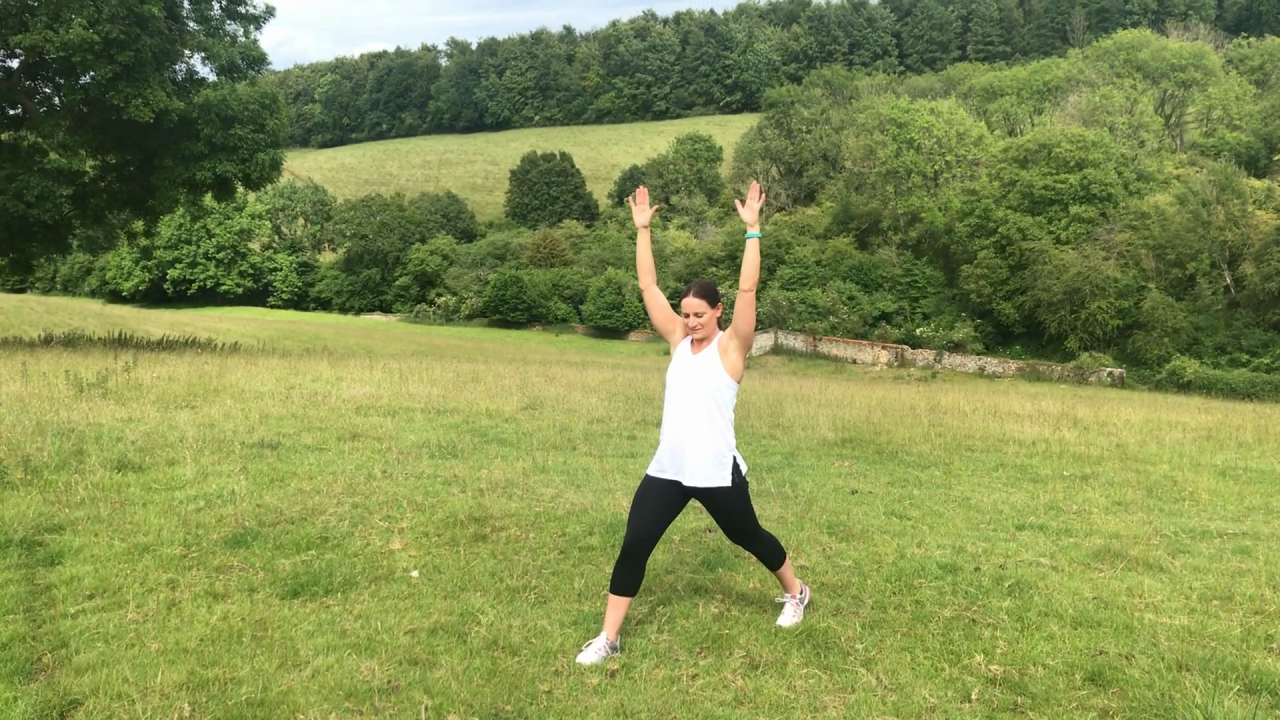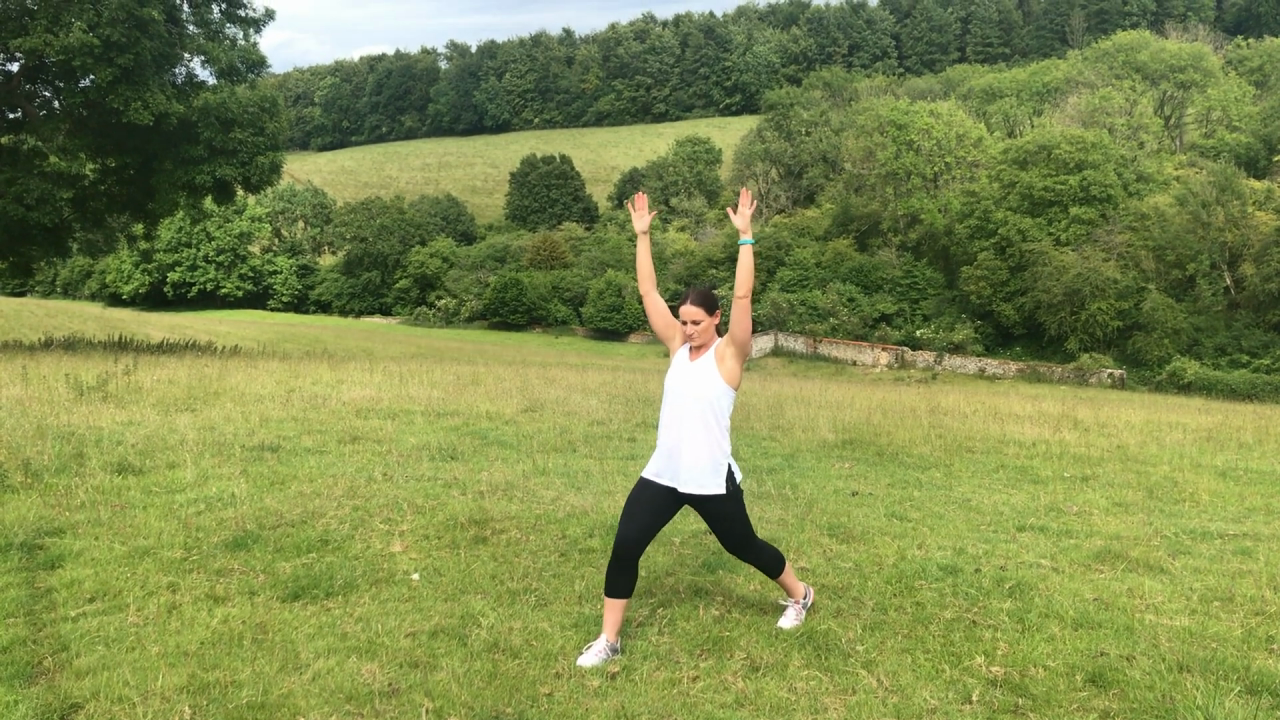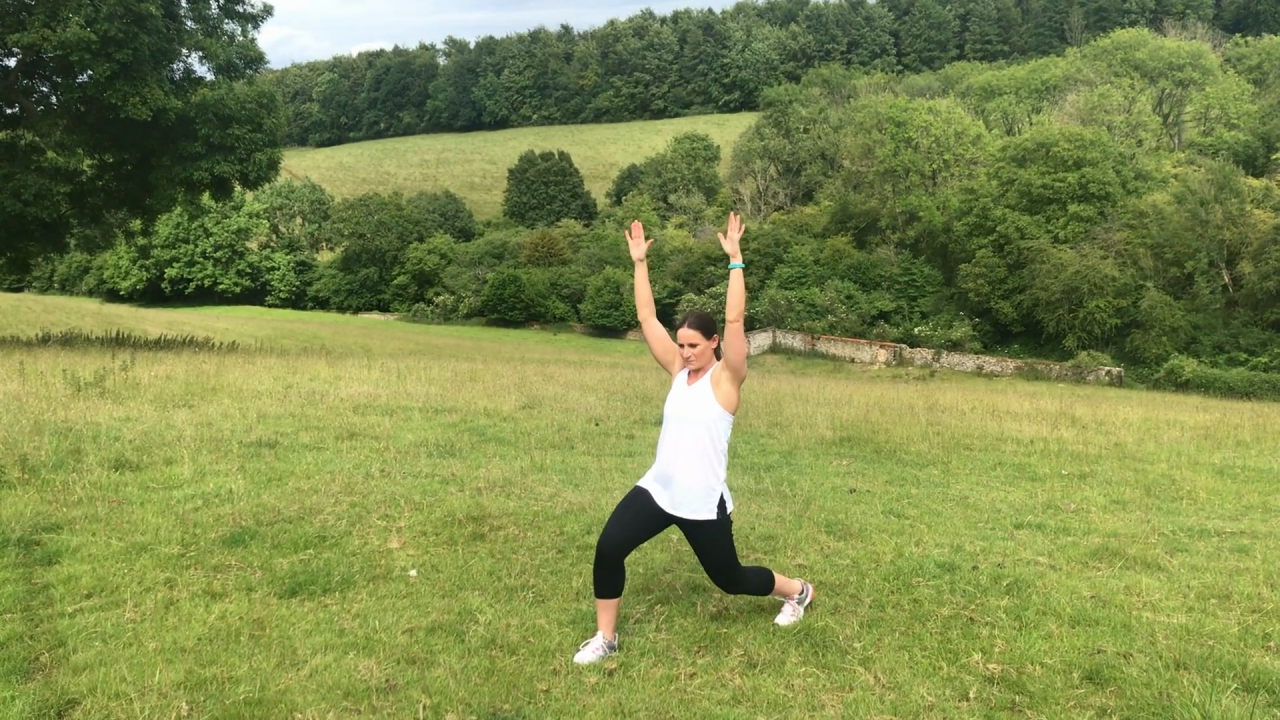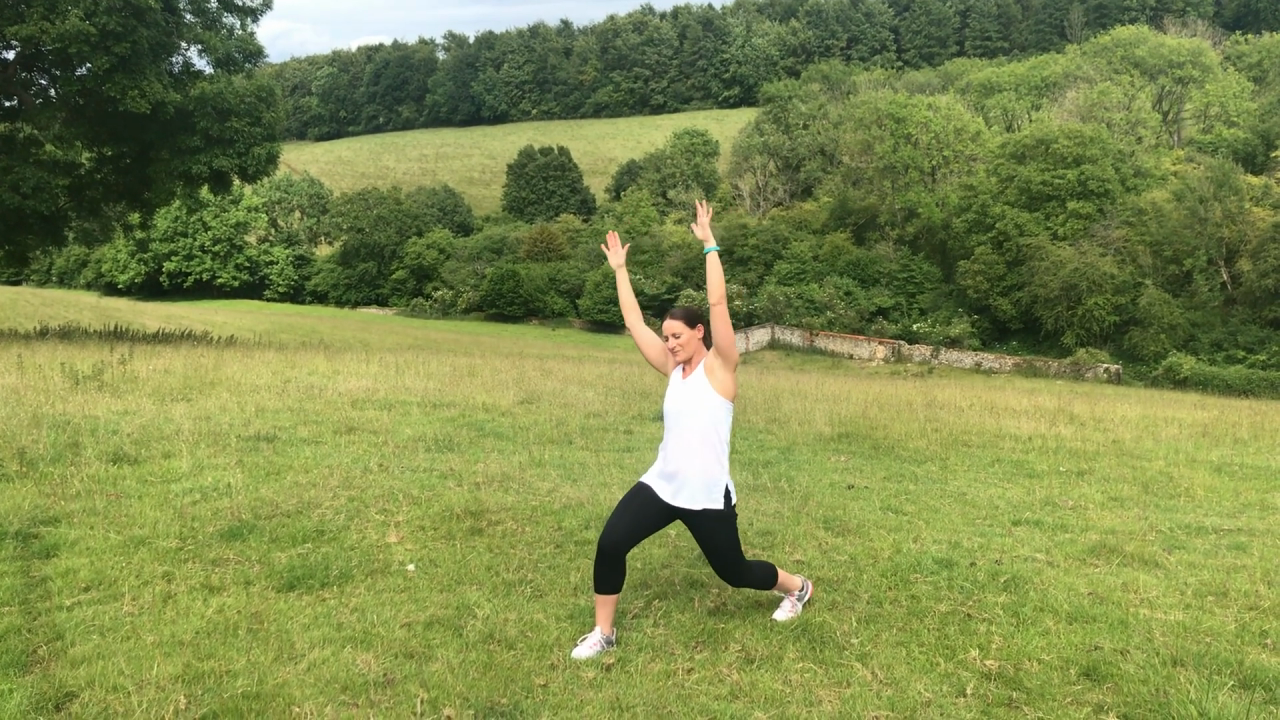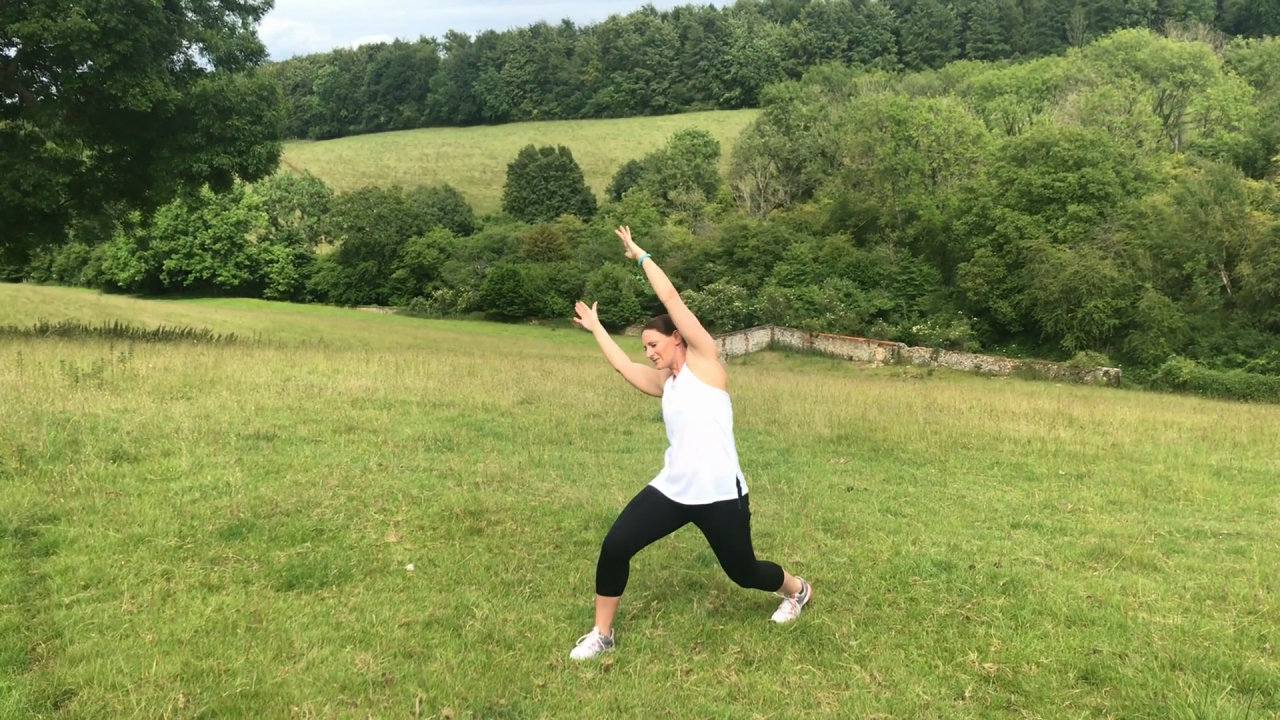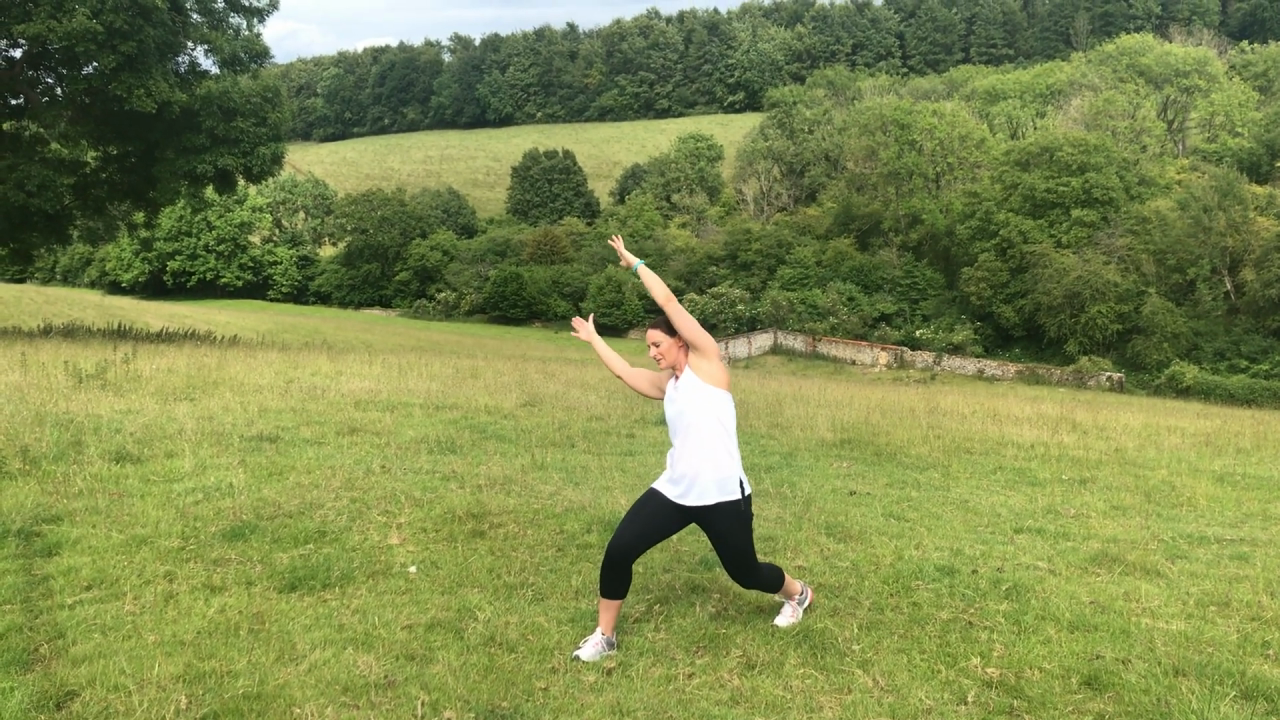
dt=0.5s
person 1, frame 1
left shoulder: (731, 347)
right shoulder: (678, 340)
left elbow: (747, 289)
right elbow: (648, 285)
left wrist: (752, 229)
right wrist: (643, 229)
left hip: (717, 472)
right hip: (668, 469)
left knee: (750, 537)
right knee: (633, 547)
left ankle: (796, 591)
right ankle: (607, 637)
person 1, frame 2
left shoulder: (729, 354)
right shoulder: (677, 346)
left elbow: (743, 296)
right elbow: (648, 291)
left wrist: (745, 235)
right wrist: (642, 234)
left hip: (711, 478)
right hip: (663, 473)
left knee: (744, 547)
right knee: (625, 547)
left ankle: (799, 595)
right ankle: (608, 640)
person 1, frame 3
left shoulder: (726, 378)
right shoulder: (678, 370)
left elbow: (734, 321)
right elbow: (646, 317)
left wrist: (735, 260)
right wrist: (639, 262)
left hip: (703, 501)
right hip: (658, 490)
left knee: (729, 578)
right knee: (609, 548)
left ankle: (797, 591)
right ankle: (605, 637)
person 1, frame 4
left shoulder: (720, 366)
right shoulder: (673, 368)
left elbow: (718, 303)
right elbow: (635, 322)
left wrist: (709, 244)
right wrist: (620, 269)
left hip: (708, 496)
right hip: (662, 486)
left knee: (734, 572)
right knee: (610, 544)
left ankle: (797, 587)
right ankle: (603, 633)
person 1, frame 5
left shoulder: (703, 358)
right shoulder: (664, 381)
left elbow: (670, 298)
right elbow: (622, 364)
left wrist: (638, 254)
right wrist: (595, 326)
left hip: (720, 492)
right hip: (673, 489)
left knee: (743, 572)
right knee: (614, 547)
left ankle: (797, 590)
right ankle: (602, 633)
person 1, frame 6
left shoulder: (706, 361)
right shoulder: (666, 383)
left elbow: (669, 302)
right elbow: (623, 369)
left wrist: (634, 262)
right wrist: (592, 337)
left hip: (722, 494)
right hip: (675, 490)
left knee: (746, 573)
right knee: (618, 551)
left ankle: (798, 593)
right ankle: (604, 636)
